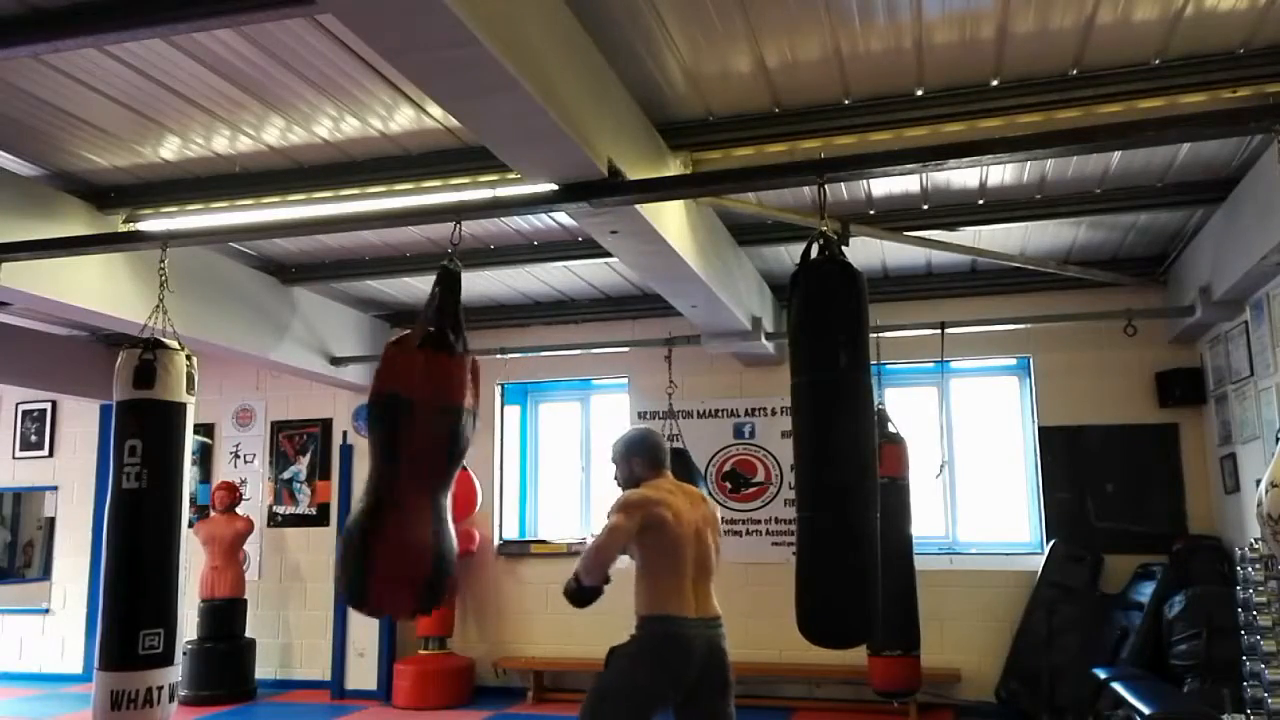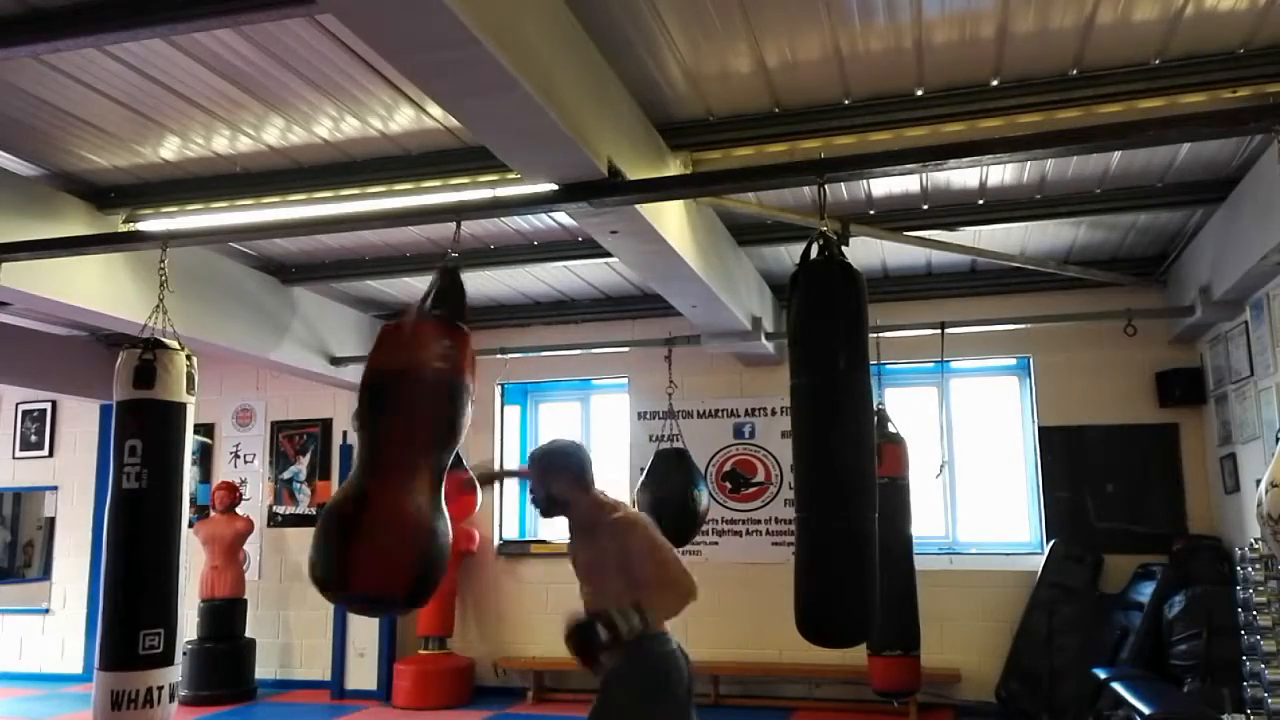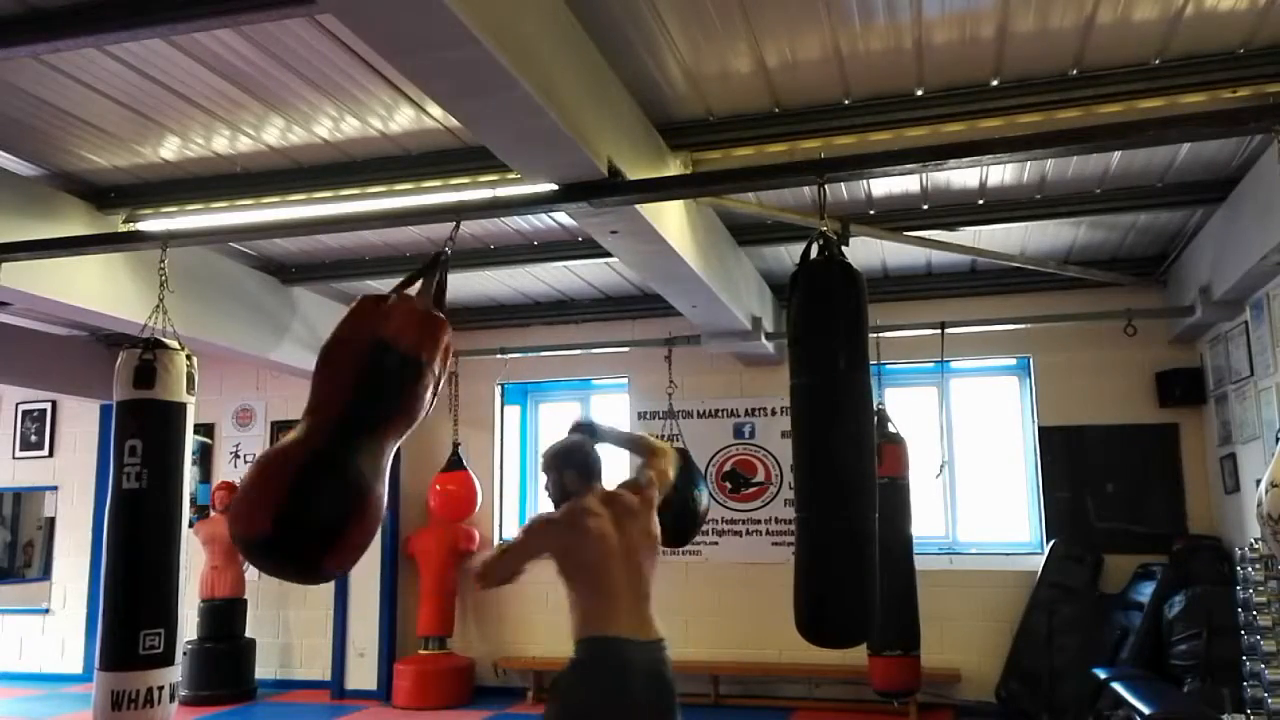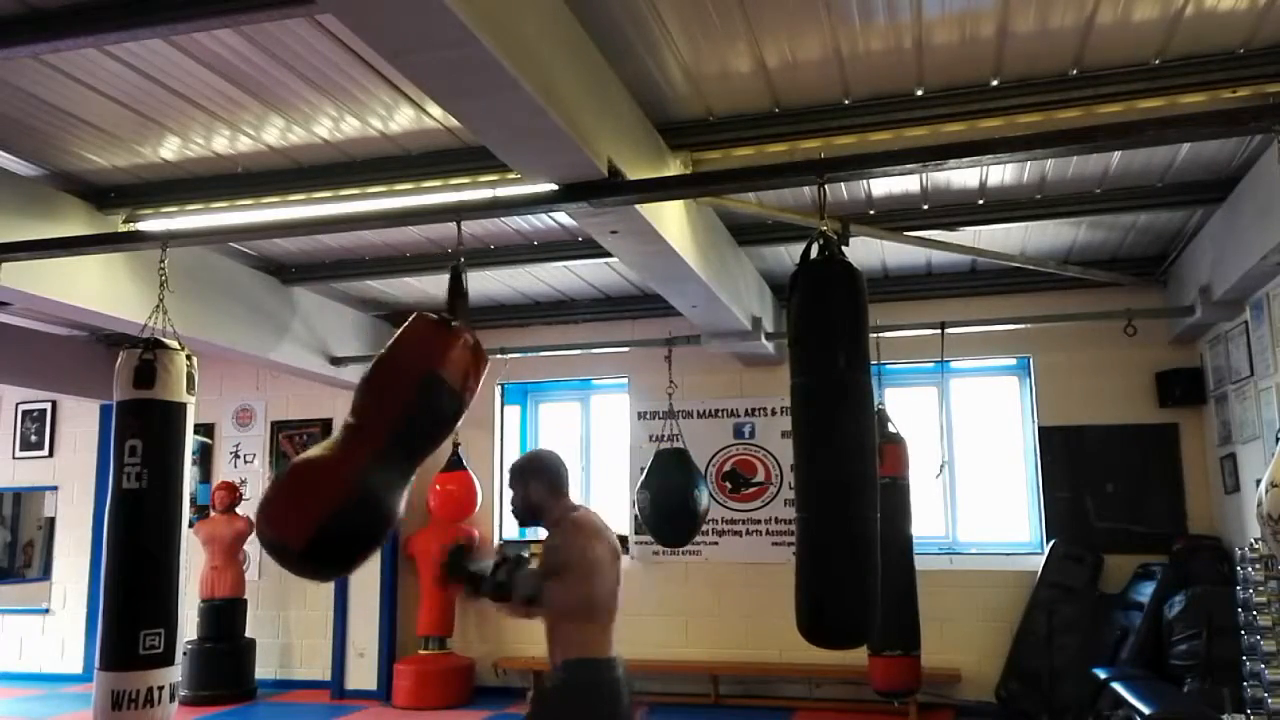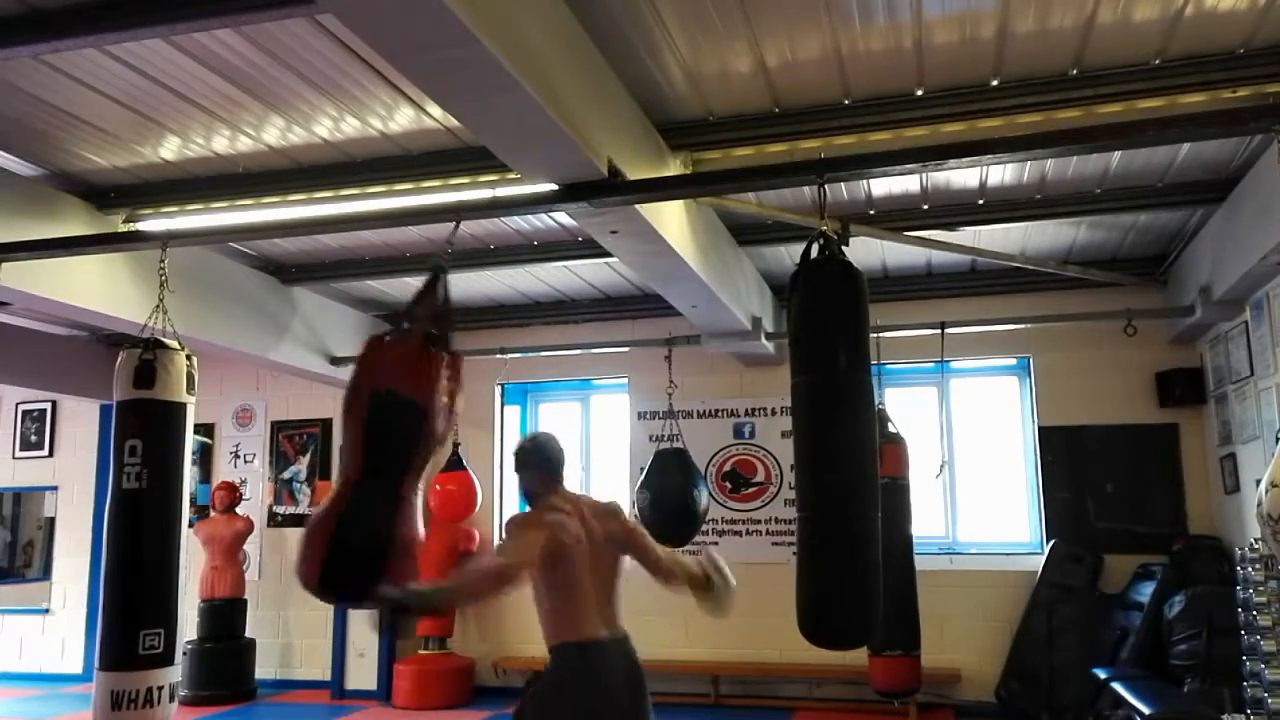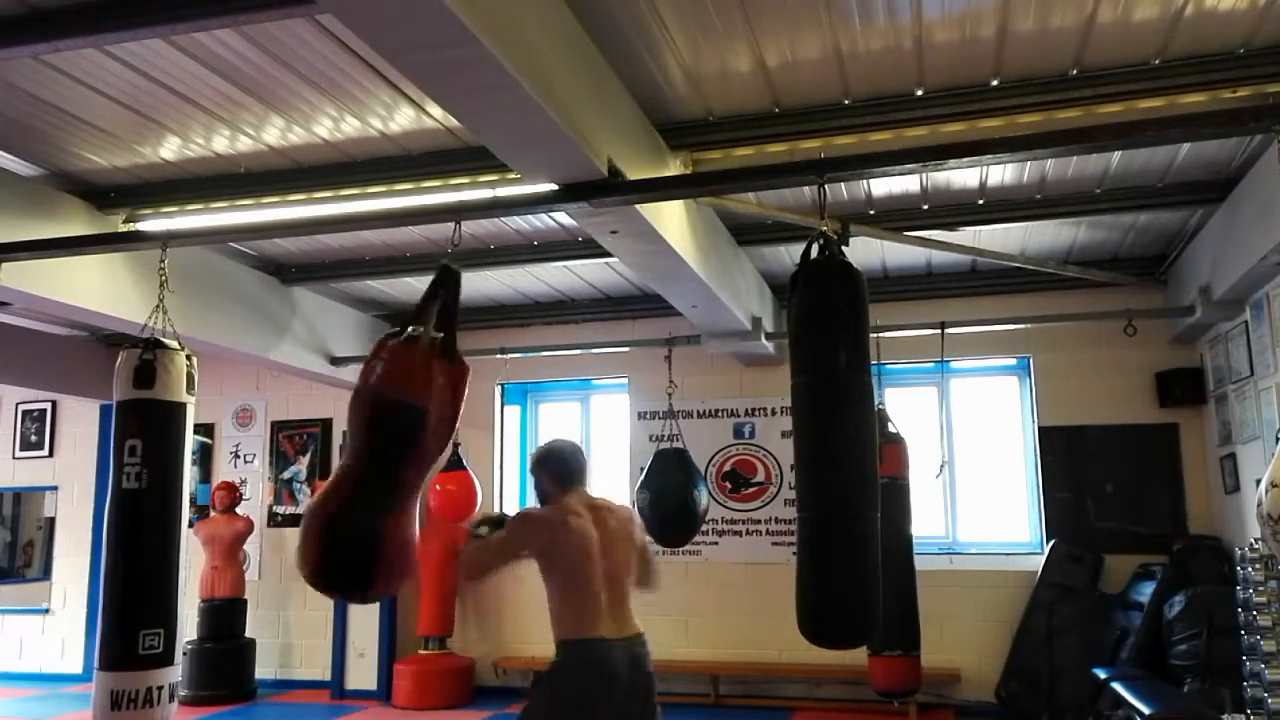
dt=0.4s
person 1, frame 1
left shoulder: (639, 502)
right shoulder: (706, 505)
left elbow: (598, 558)
left wrist: (584, 582)
left hip: (662, 638)
right hip: (711, 638)
person 1, frame 2
left shoulder: (623, 526)
right shoulder: (593, 505)
left elbow: (684, 589)
left wrist: (626, 624)
left hip: (647, 670)
right hip: (651, 664)
person 1, frame 3
left shoulder: (557, 525)
right shoulder: (637, 499)
left elbow: (488, 575)
right elbow: (661, 453)
left wrist: (513, 553)
right wrist: (601, 433)
left hip: (603, 663)
right hip: (653, 662)
person 1, frame 4
left shoulder: (579, 530)
right shoulder: (559, 540)
left elbow: (592, 601)
right elbow: (530, 607)
left hip: (583, 684)
right hip: (607, 681)
person 1, frame 5
left shoulder: (537, 523)
right shoulder: (609, 514)
left elbow: (500, 572)
right elbow: (663, 566)
left wrist: (424, 597)
right wrist: (702, 575)
left hip: (579, 669)
right hip: (619, 661)
person 1, frame 6
left shoulder: (540, 521)
right shoulder: (624, 517)
left elbow: (472, 566)
right elbow: (643, 577)
left wrist: (487, 535)
left hip: (583, 664)
right hip: (634, 659)
